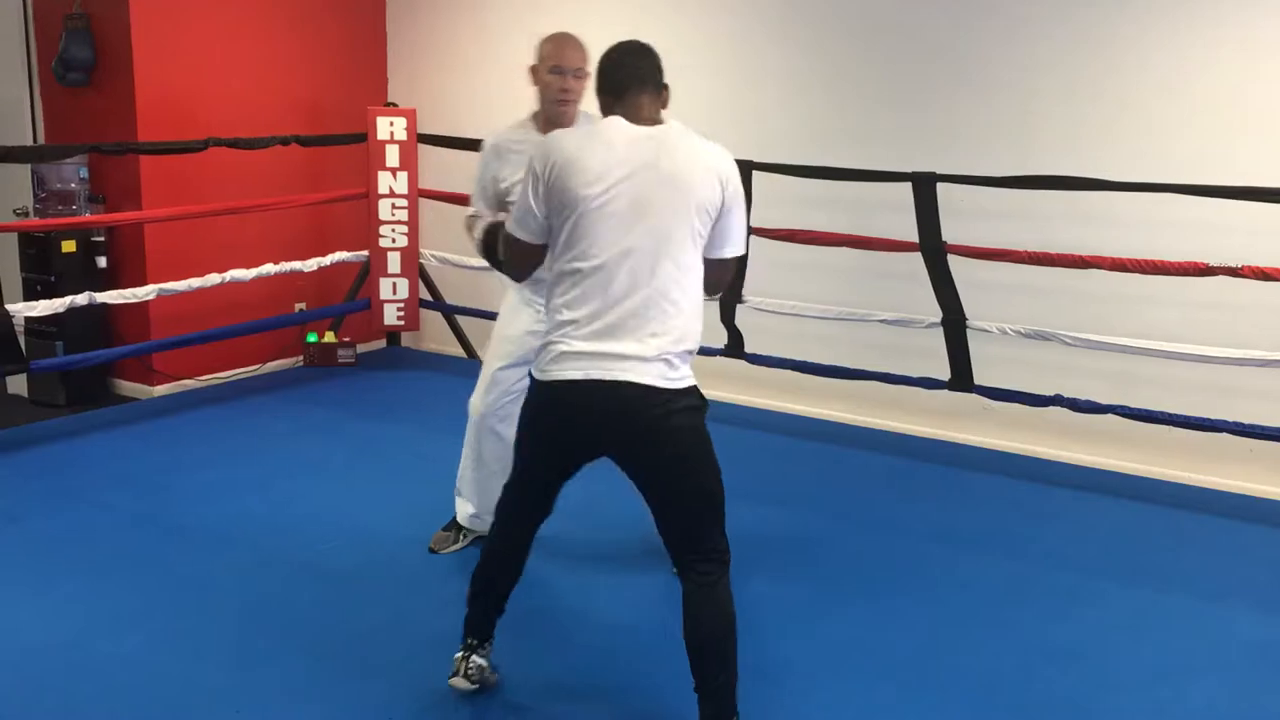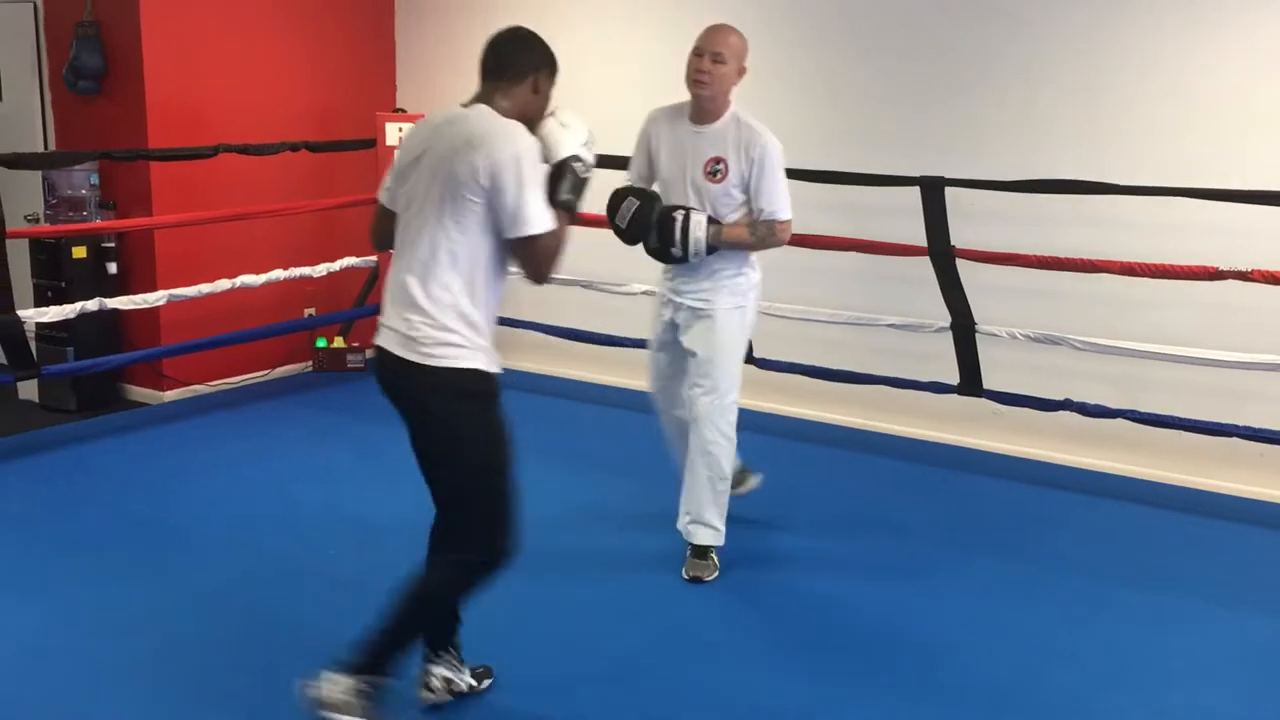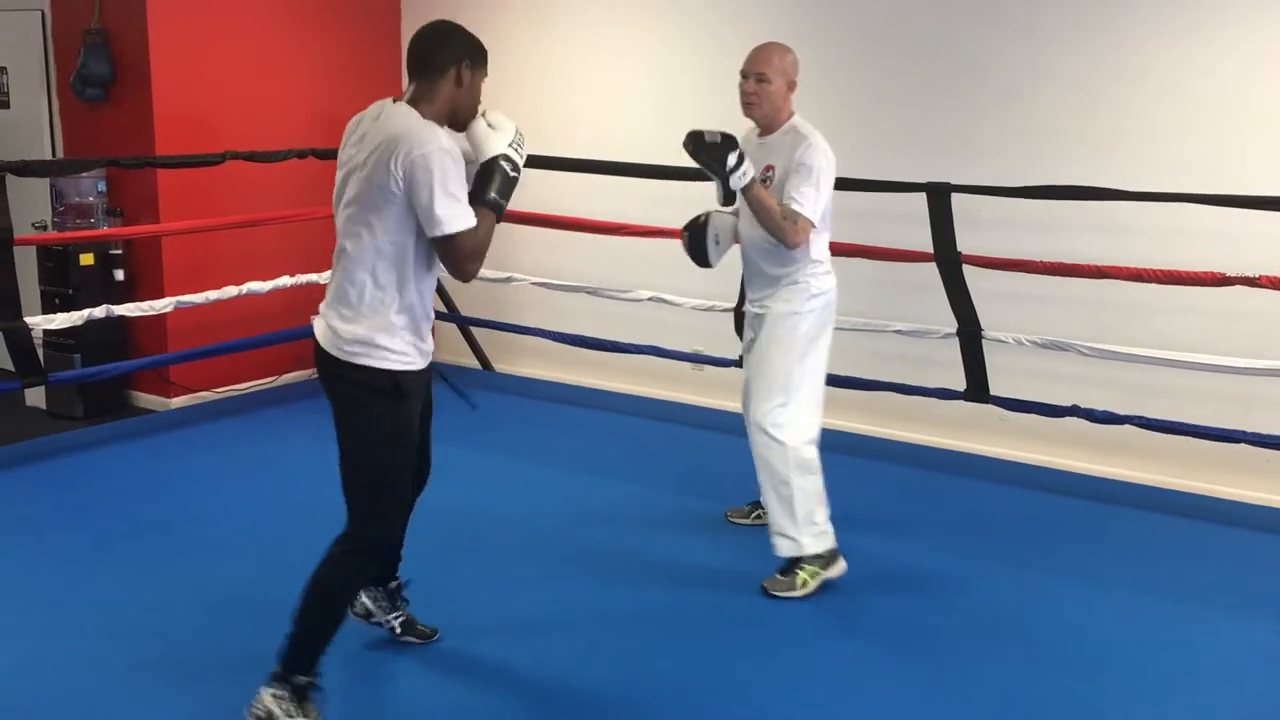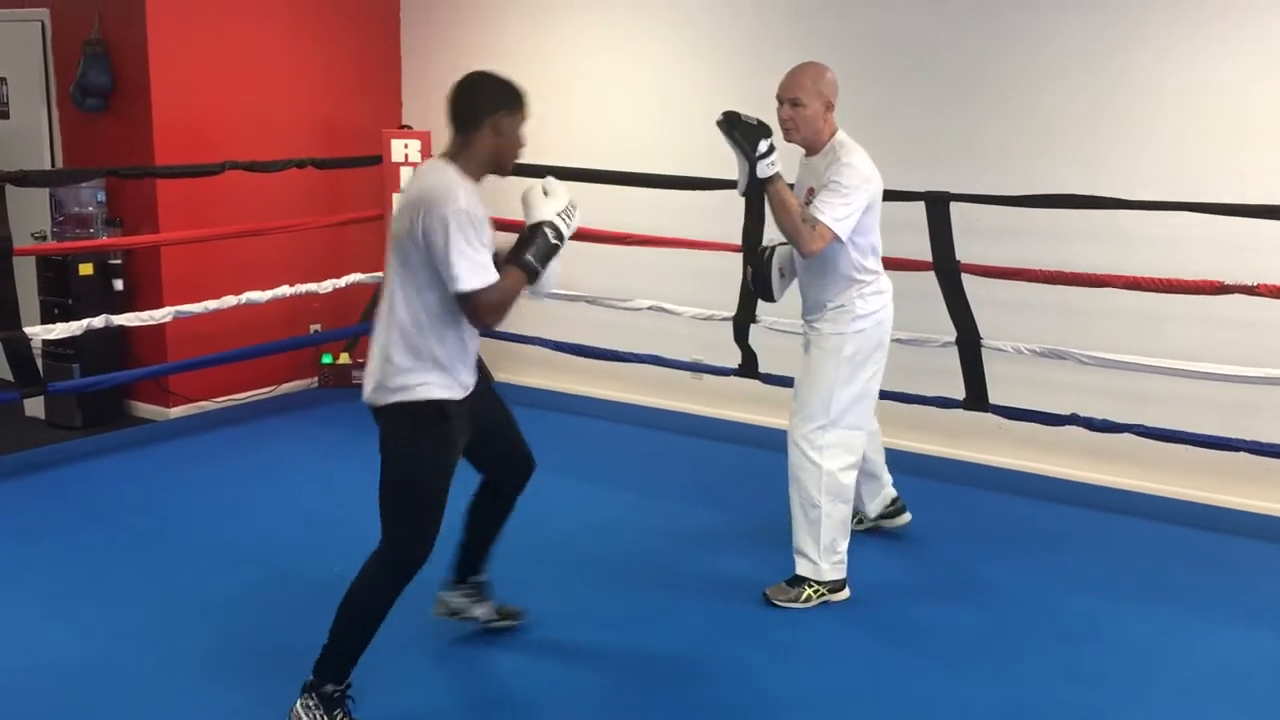
dt=0.5s
person 1, frame 1
left shoulder: (557, 152)
right shoulder: (712, 162)
left elbow: (515, 260)
right elbow: (719, 276)
left hip: (563, 383)
right hip: (658, 392)
left knee: (520, 512)
right knee: (705, 562)
left ankle: (471, 653)
person 1, frame 2
left shoulder: (426, 132)
right shoulder: (514, 146)
left elbow: (385, 233)
right elbow: (539, 265)
right wrist: (567, 182)
left hip: (402, 351)
right hip: (447, 366)
left knee: (460, 513)
right knee: (482, 543)
left ankle: (440, 659)
person 1, frame 3
left shoulder: (371, 122)
right shoulder: (427, 148)
right elbow: (464, 261)
left wrist: (464, 174)
right wrist: (497, 176)
left hip: (362, 343)
right hip: (377, 359)
left knee: (406, 479)
right knee: (371, 527)
left ankle: (378, 595)
person 1, frame 4
left shoulder: (439, 181)
right shoulder: (453, 202)
right elbow: (488, 309)
left wrist: (515, 259)
right wrist: (540, 241)
left hip: (454, 377)
right hip: (418, 394)
left knee: (512, 468)
right knee: (403, 550)
left ankle: (465, 589)
person 2, frame 1
right shoulder: (505, 143)
right elbow: (479, 216)
right wrist: (491, 236)
right hip: (532, 299)
right knee: (491, 408)
right ankle: (474, 517)
person 2, frame 2
left shoulder: (755, 142)
right shoulder: (659, 124)
left elbow: (778, 230)
right elbow: (637, 188)
left wrist: (707, 233)
right wrist: (632, 207)
left hip: (724, 295)
right hip: (673, 285)
left knee: (710, 413)
right knee: (672, 396)
left ankle: (703, 537)
right ankle: (731, 473)
person 2, frame 3
left shoulder: (807, 147)
right shoulder: (752, 141)
left elbow: (792, 232)
left wrist: (738, 179)
right wrist: (724, 225)
left hip: (798, 300)
right hip: (764, 298)
left knee: (780, 419)
right knee: (760, 403)
left ankle: (816, 551)
right ankle: (776, 502)
person 2, frame 4
left shoulder: (848, 167)
right shoulder: (812, 158)
left elbow: (811, 240)
left wrist: (765, 172)
right wrist: (784, 259)
left hip: (852, 317)
right hip: (833, 313)
left knee: (817, 434)
right knee: (846, 420)
left ankle: (823, 573)
right ankle: (881, 502)
